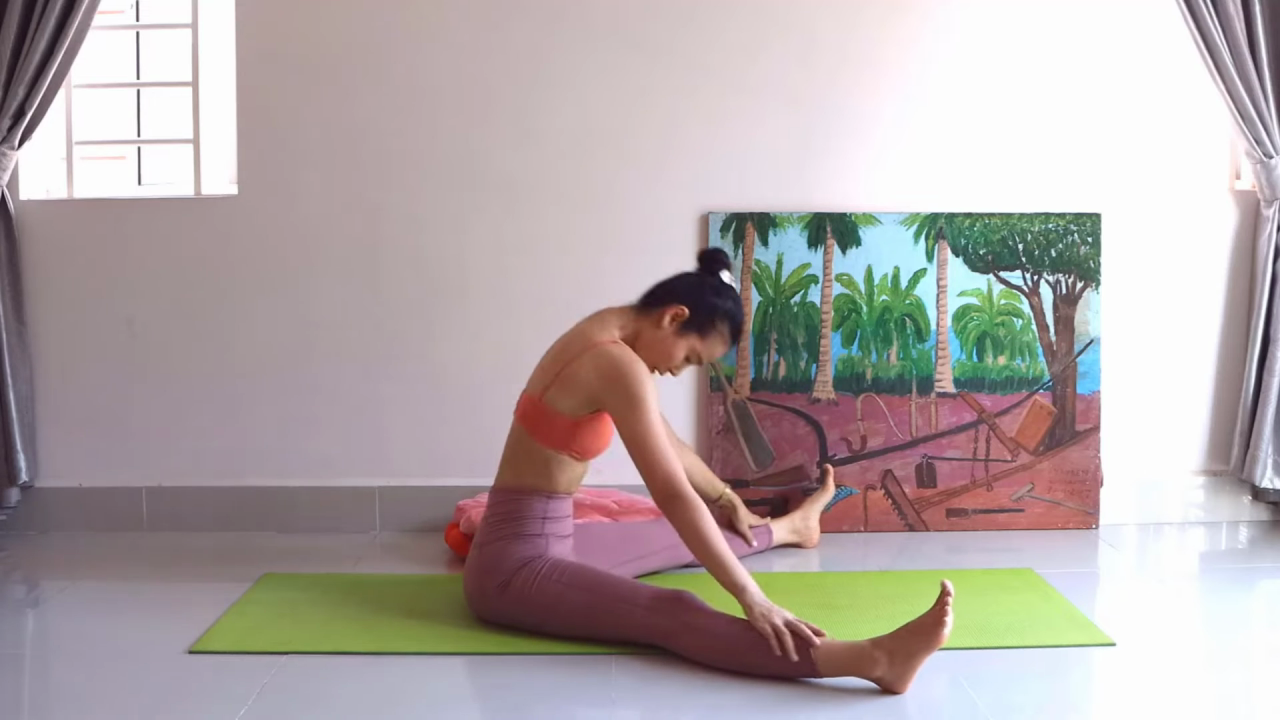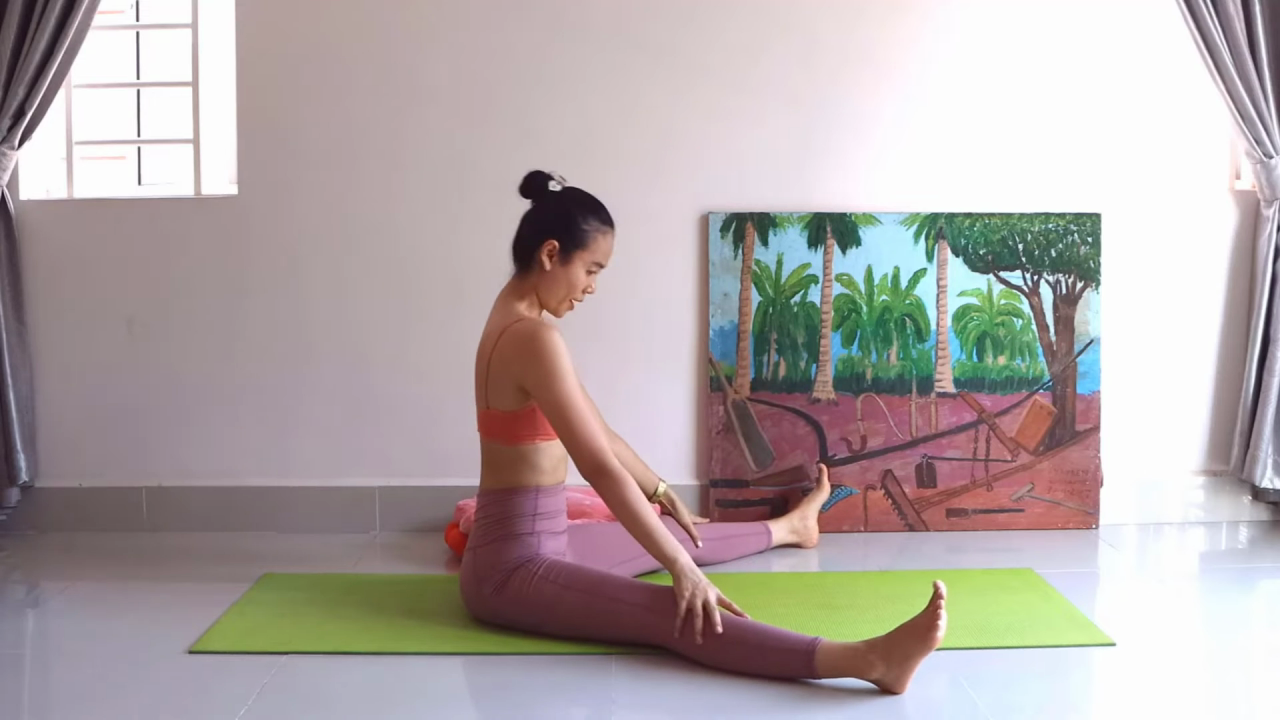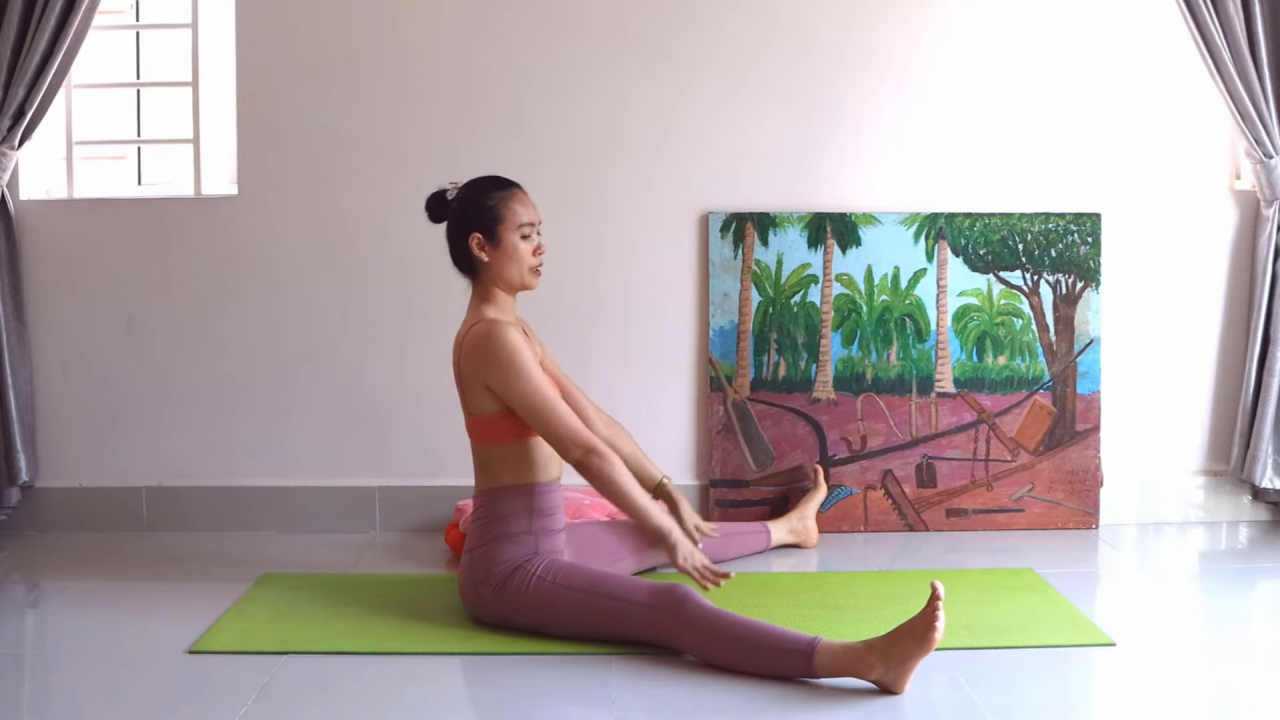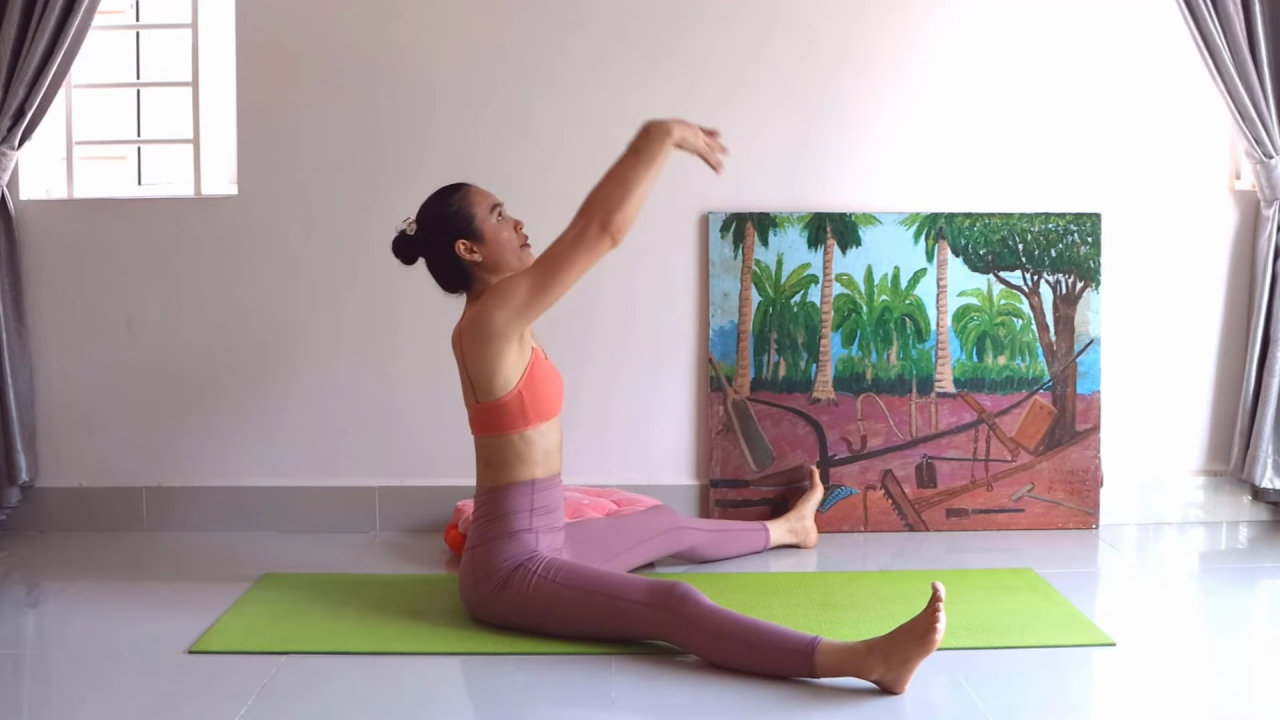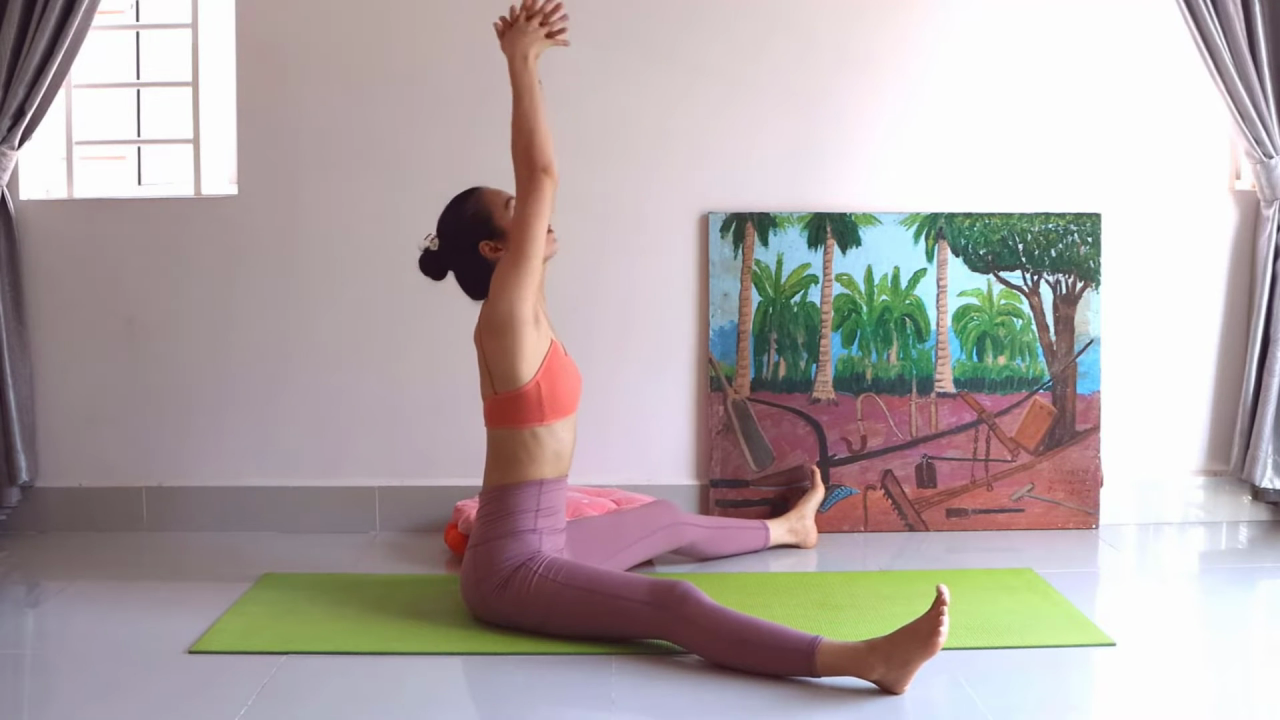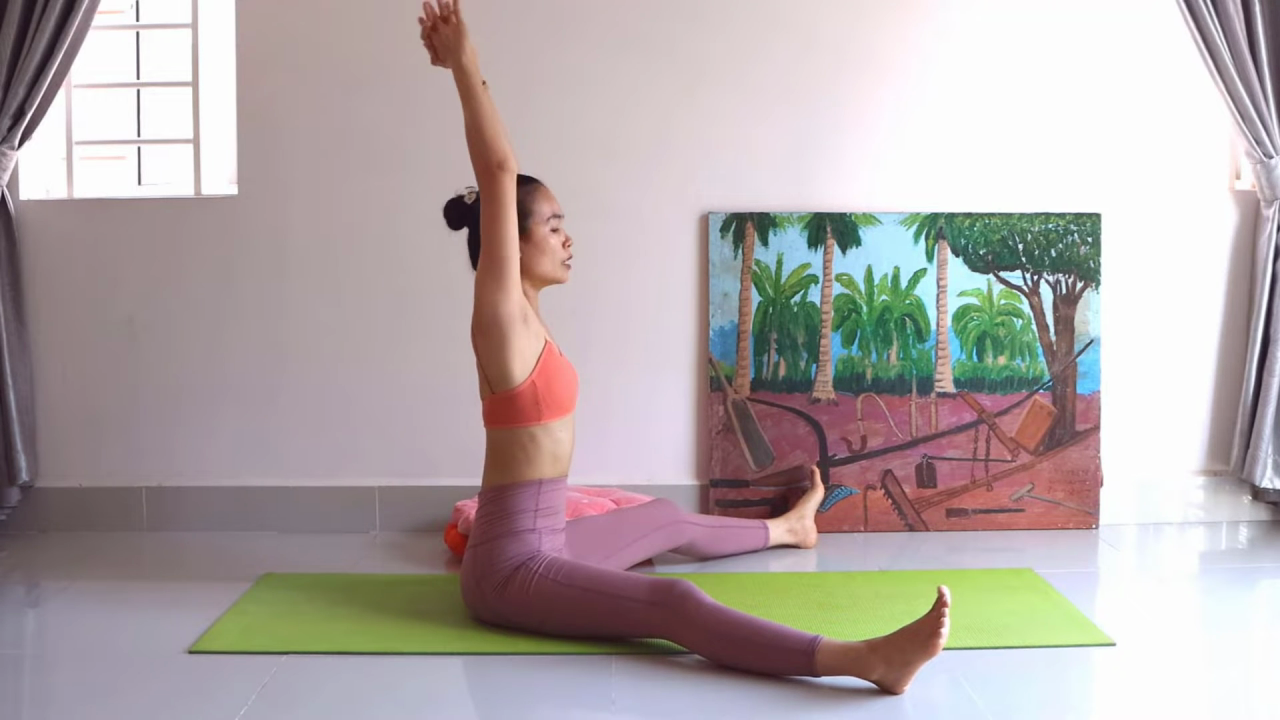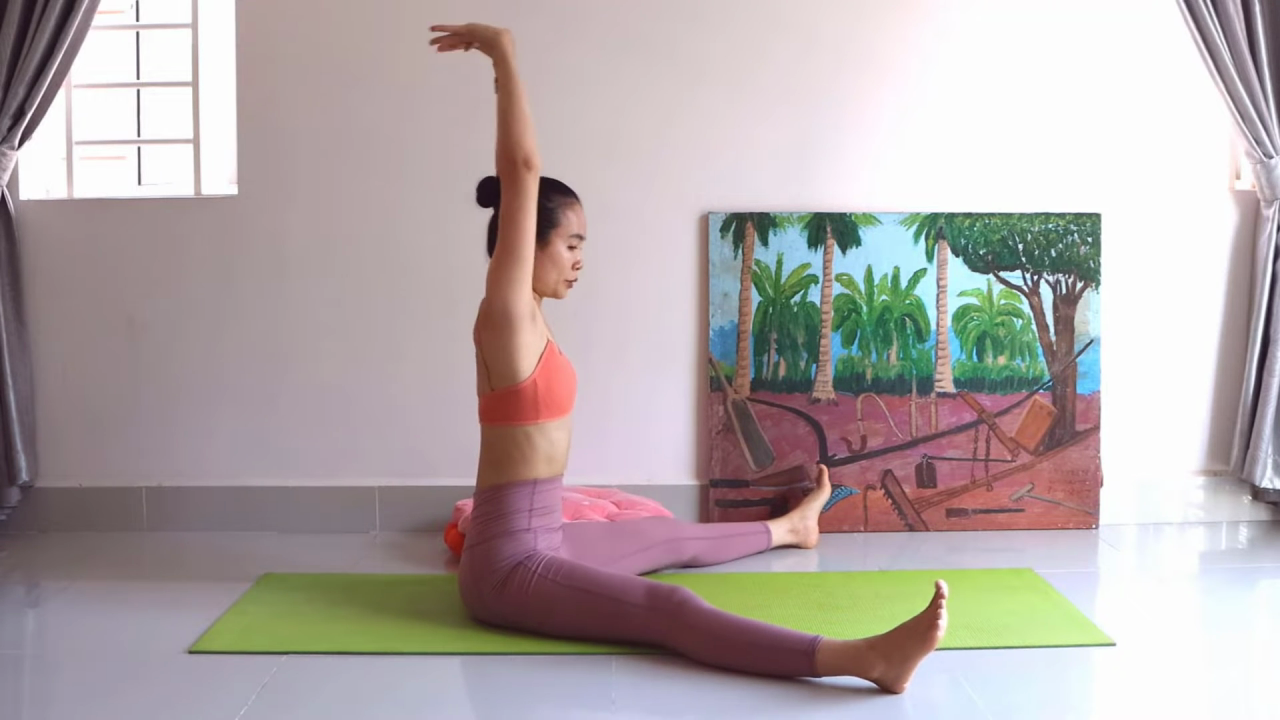
dt=0.7s
person 1, frame 1
left shoulder: (607, 336)
right shoulder: (619, 366)
left elbow: (664, 444)
right elbow: (674, 496)
left wrist: (728, 501)
right wrist: (753, 599)
left hip: (546, 542)
right hip: (516, 567)
left knee: (680, 539)
right knee: (675, 614)
left ankle: (787, 527)
right ankle: (870, 660)
person 1, frame 2
left shoulder: (518, 320)
right shoulder: (533, 338)
left elbow: (599, 434)
right elbow: (600, 468)
left wrist: (665, 497)
right wrist: (682, 569)
left hip: (541, 541)
right hip: (512, 567)
left knee: (673, 533)
right knee: (673, 613)
left ankle: (787, 528)
right ankle: (868, 660)
person 1, frame 3
left shoulder: (510, 329)
right shoulder: (492, 339)
left elbow: (594, 419)
right elbow: (586, 450)
left wrist: (666, 495)
right wrist: (669, 532)
left hip: (539, 542)
right hip: (508, 567)
left knee: (665, 532)
right knee: (673, 609)
left ankle: (787, 528)
right ankle: (868, 660)
person 1, frame 4
left shoulder: (501, 316)
right shoulder: (490, 319)
left elbow: (591, 230)
right elbow: (603, 231)
left wrist: (654, 144)
right wrist: (655, 139)
left hip: (539, 541)
right hip: (510, 568)
left knee: (664, 527)
right knee: (672, 605)
left ankle: (782, 528)
right ankle: (868, 660)
person 1, frame 5
left shoulder: (521, 314)
right shoulder: (506, 313)
left elbow: (534, 177)
right elbow: (541, 174)
left wrist: (525, 63)
right wrist: (522, 65)
left hip: (540, 539)
right hip: (511, 566)
left knee: (666, 521)
right knee: (674, 606)
left ankle: (785, 528)
right ankle: (868, 660)
person 1, frame 6
left shoulder: (518, 311)
right shoulder: (500, 313)
left elbow: (498, 168)
right elbow: (497, 171)
left wrist: (467, 68)
right wrist: (463, 66)
left hip: (539, 541)
right hip: (511, 566)
left knee: (664, 519)
right knee: (674, 603)
left ankle: (783, 528)
right ankle: (869, 660)
person 1, frame 7
left shoulder: (521, 314)
right shoulder: (506, 312)
left elbow: (521, 173)
right elbow: (522, 170)
right wrist: (503, 54)
left hip: (536, 538)
right hip: (508, 563)
left knee: (671, 537)
right knee: (671, 611)
left ankle: (787, 528)
right ankle: (865, 658)
